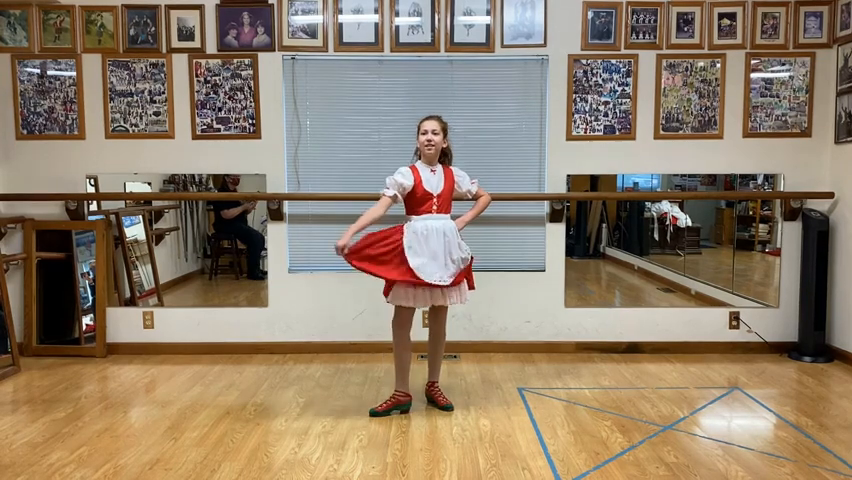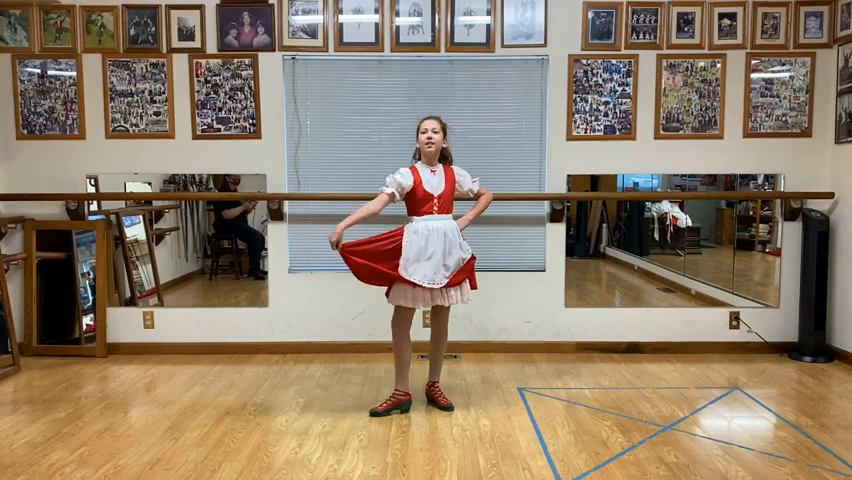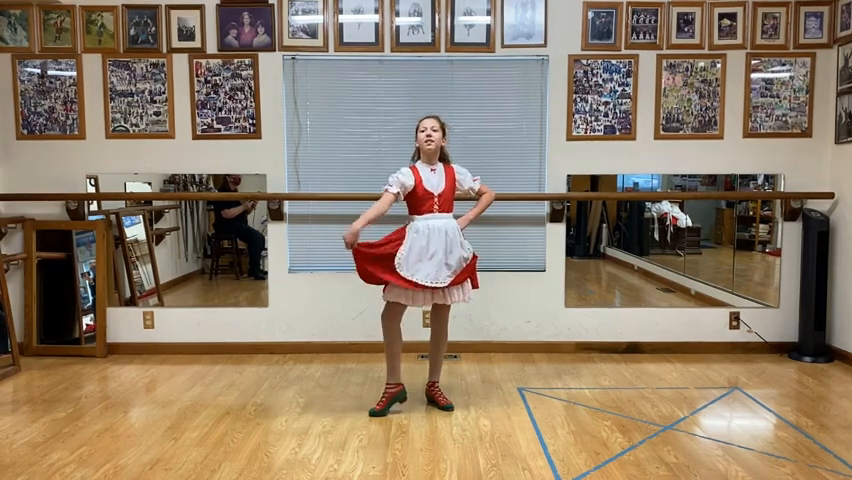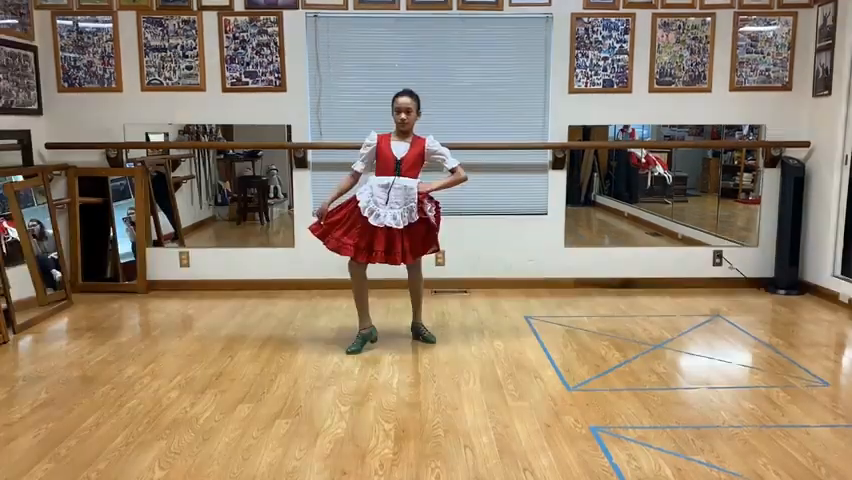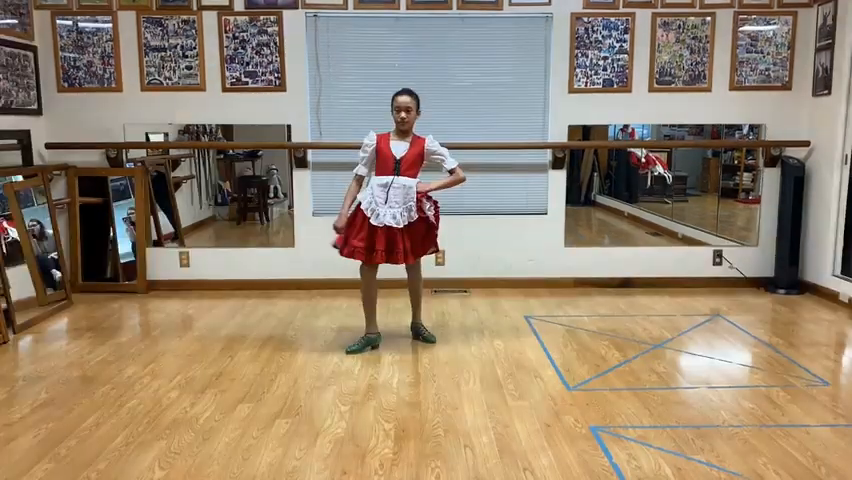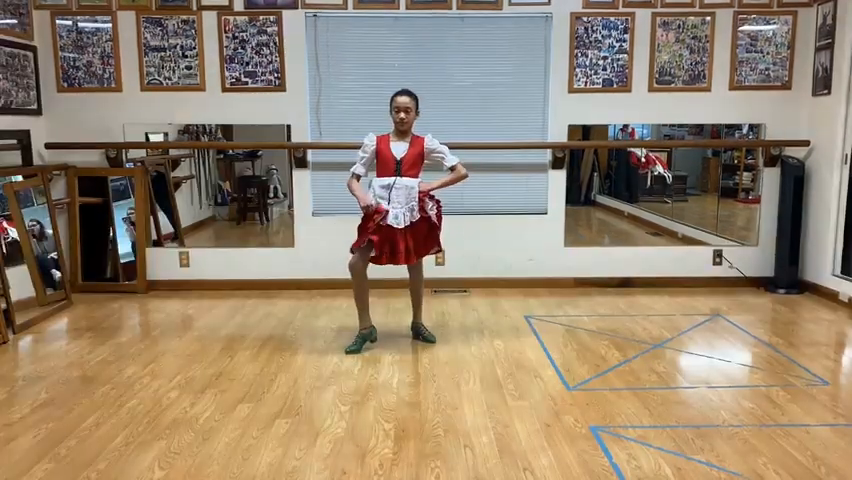
dt=0.2s
person 1, frame 1
left shoulder: (454, 175)
right shoulder: (405, 175)
left elbow: (484, 197)
right elbow: (380, 207)
left wrist: (462, 221)
right wrist: (348, 234)
left hip: (444, 248)
right hip: (411, 249)
left knee: (439, 321)
right knee: (401, 322)
left ankle: (433, 386)
right ankle: (401, 393)
person 1, frame 2
left shoulder: (455, 174)
right shoulder: (406, 175)
left elbow: (486, 195)
right elbow: (377, 204)
left wrist: (465, 221)
right wrist: (342, 226)
left hip: (447, 248)
right hip: (416, 249)
left knee: (440, 320)
right knee: (400, 322)
left ankle: (433, 386)
right ankle: (401, 393)
person 1, frame 3
left shoulder: (455, 172)
right shoulder: (407, 174)
left elbow: (488, 194)
right elbow: (384, 202)
left wrist: (466, 220)
right wrist: (357, 225)
left hip: (447, 247)
right hip: (416, 247)
left knee: (440, 319)
right knee: (390, 315)
left ankle: (433, 386)
right ankle: (393, 385)
person 1, frame 4
left shoulder: (426, 145)
right shoulder: (375, 141)
left elbow: (460, 174)
right elbow: (354, 174)
left wrist: (431, 187)
right wrist: (329, 201)
left hip: (408, 209)
right hip: (375, 207)
left knee: (413, 268)
right knee: (356, 266)
left ankle: (417, 324)
right ankle: (365, 328)
person 1, frame 5
left shoulder: (426, 145)
right shoulder: (374, 141)
left elbow: (459, 175)
right elbow: (358, 178)
left wrist: (429, 187)
right wrist: (343, 211)
left hip: (408, 209)
right hip: (375, 207)
left knee: (413, 267)
right knee: (367, 270)
left ankle: (417, 323)
right ankle: (371, 331)
person 1, frame 6
left shoulder: (426, 144)
right shoulder: (375, 142)
left elbow: (461, 172)
right elbow: (353, 178)
left wrist: (431, 186)
right wrist: (361, 196)
left hip: (411, 210)
right hip: (379, 210)
left knee: (415, 266)
right knee: (356, 265)
left ankle: (417, 323)
right ankle: (365, 327)
